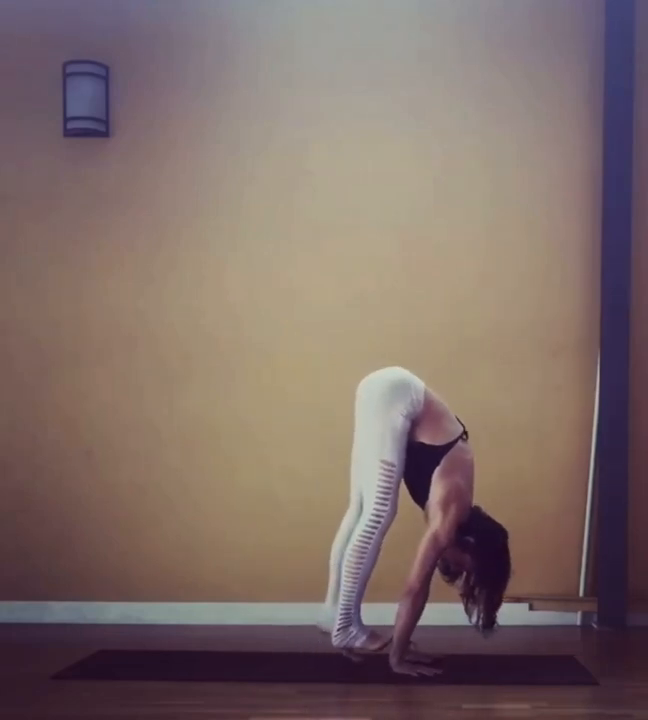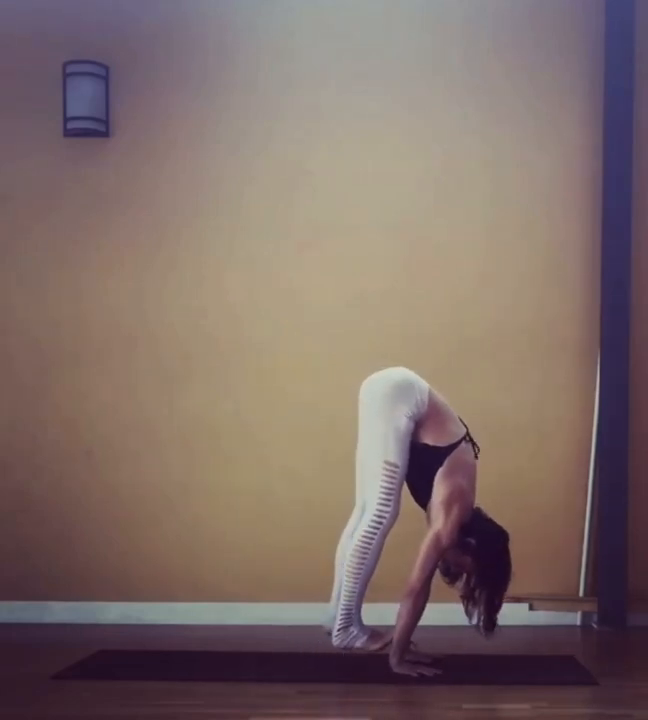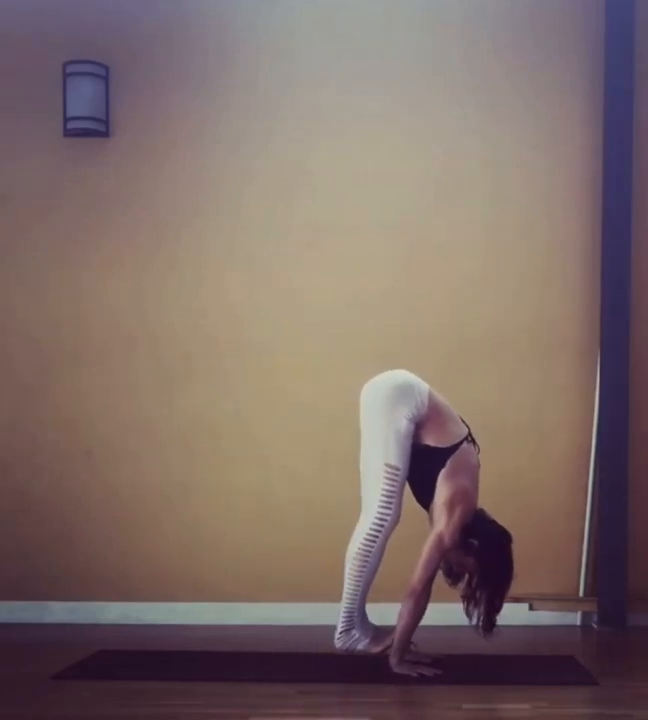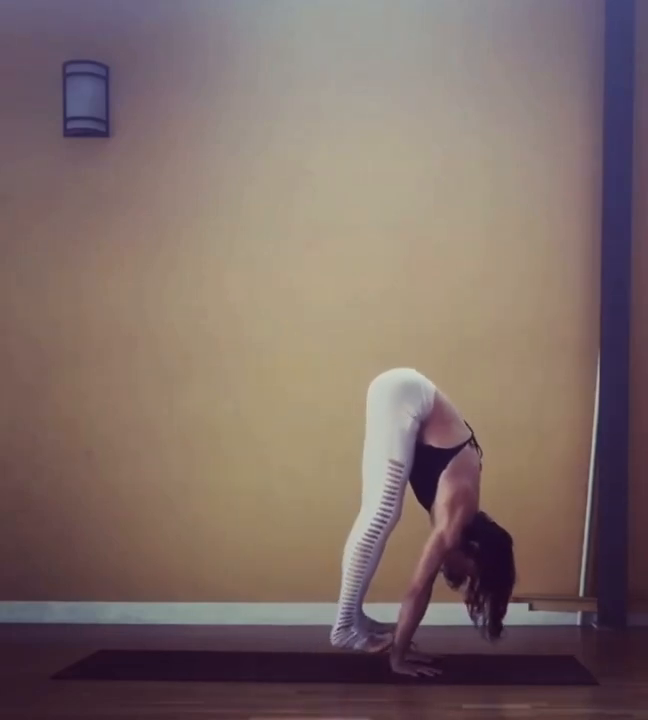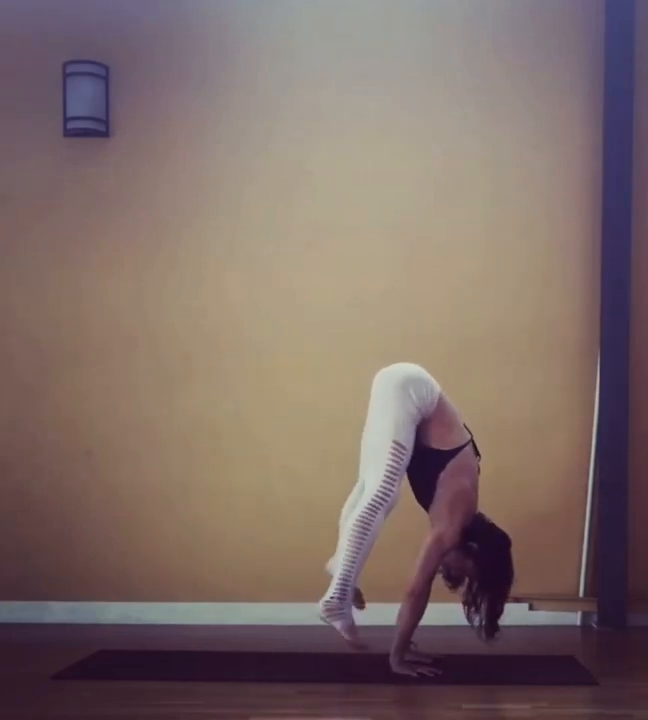
dt=0.3s
person 1, frame 1
left shoulder: (453, 512)
right shoulder: (448, 522)
left elbow: (418, 585)
right elbow: (415, 588)
right wrist: (397, 657)
left hip: (389, 392)
left knee: (362, 510)
right knee: (378, 516)
left ankle: (334, 612)
right ankle: (345, 626)
person 1, frame 2
left shoulder: (452, 515)
right shoulder: (449, 524)
left elbow: (419, 585)
right elbow: (416, 589)
right wrist: (397, 657)
left knee: (367, 513)
right knee: (380, 516)
left ankle: (340, 615)
right ankle: (346, 626)
person 1, frame 3
left shoulder: (458, 514)
right shoulder: (452, 524)
right elbow: (417, 589)
right wrist: (398, 658)
left knee: (375, 518)
right knee: (382, 519)
left ankle: (355, 622)
right ankle: (348, 630)
person 1, frame 4
left shoulder: (458, 520)
right shoulder: (453, 527)
left elbow: (422, 586)
right elbow: (418, 589)
right wrist: (398, 657)
left knee: (375, 512)
right knee: (383, 514)
left ankle: (351, 616)
right ankle: (346, 625)
person 1, frame 5
left shoulder: (457, 517)
right shoulder: (452, 527)
left hip: (404, 388)
right hip: (406, 388)
right knee: (381, 494)
right ankle: (338, 598)
